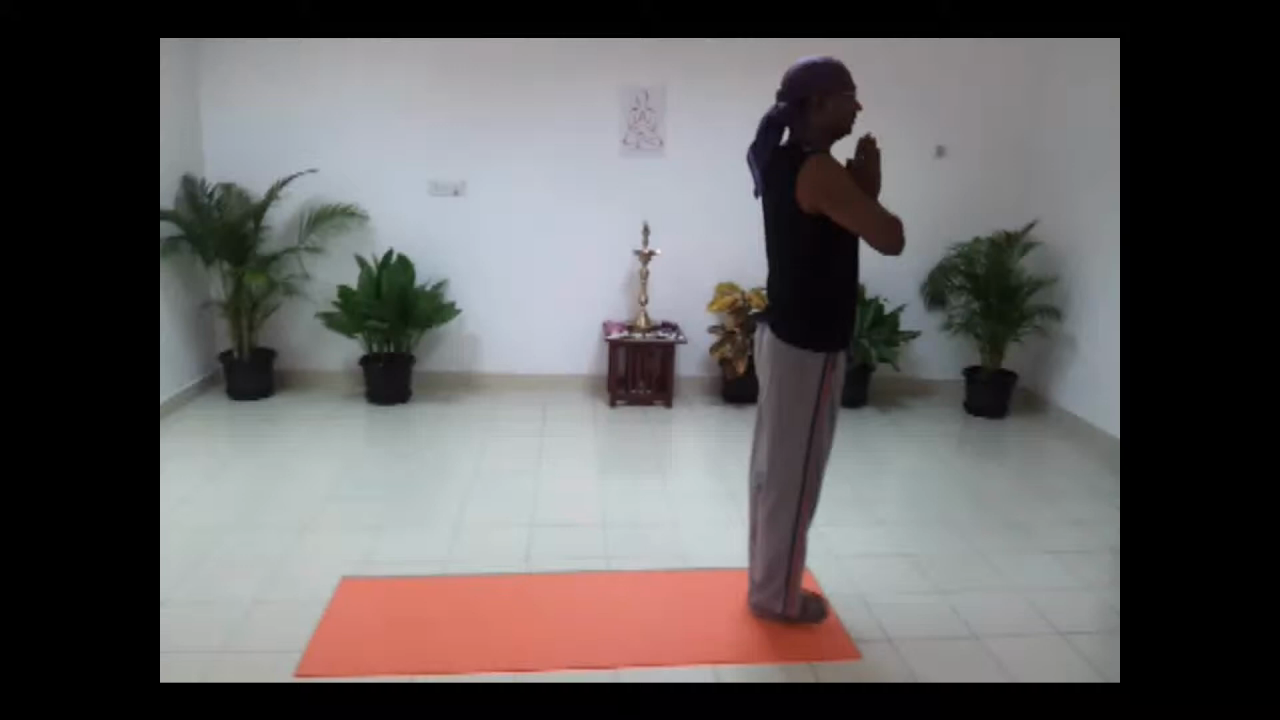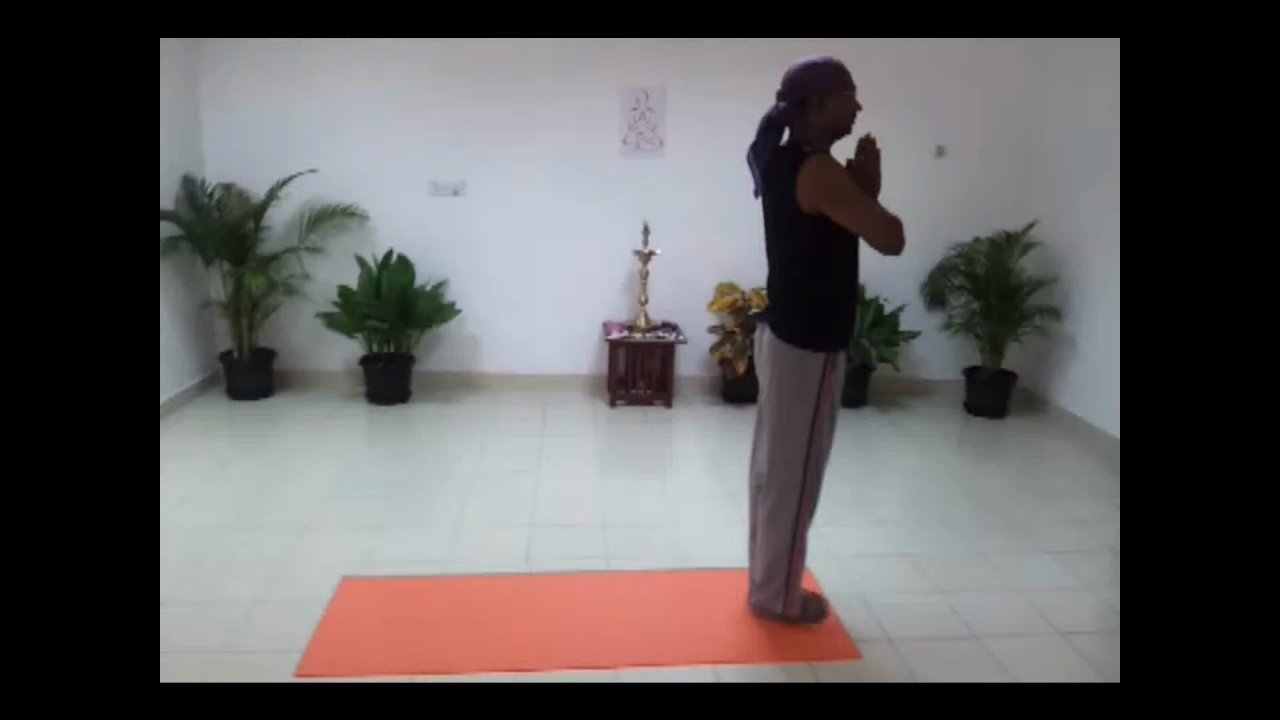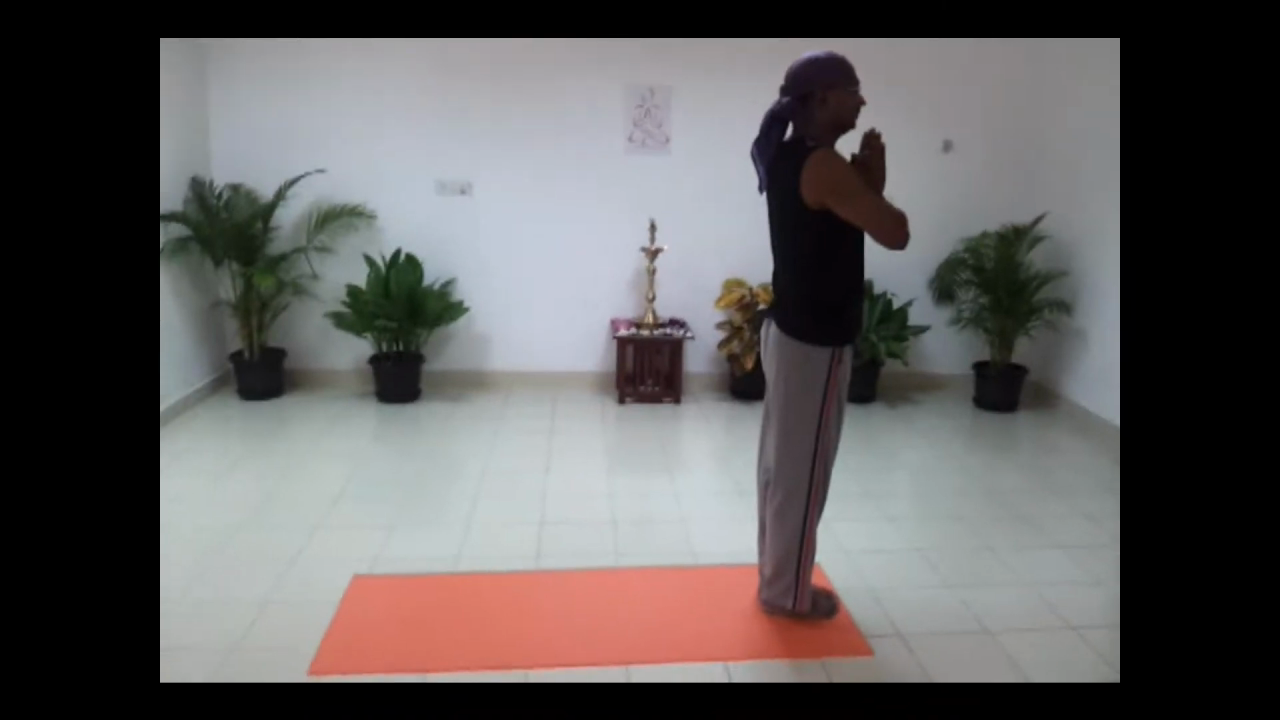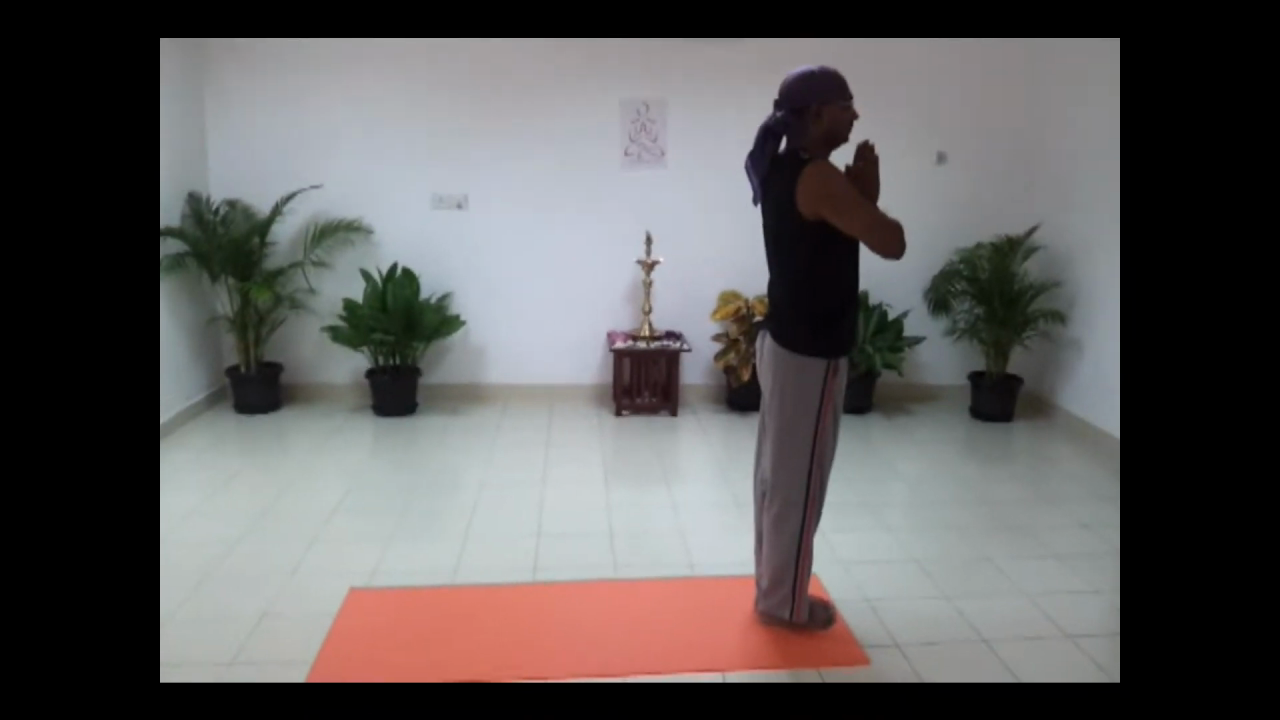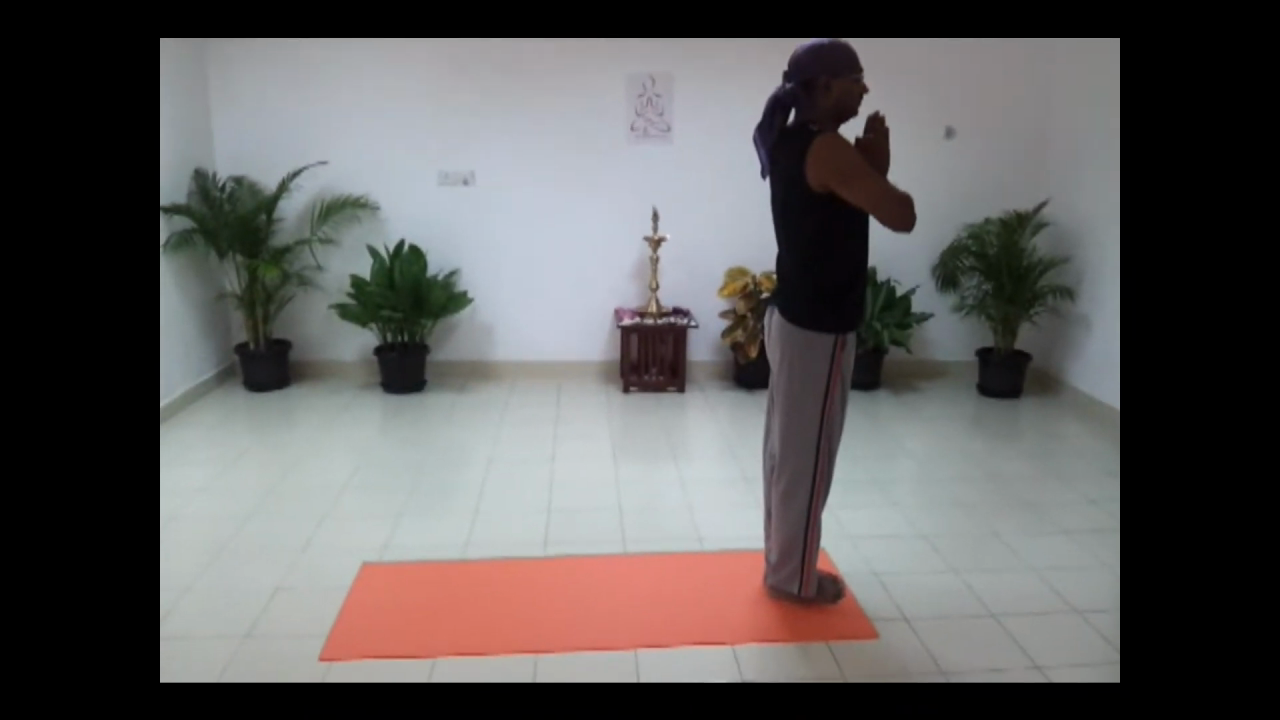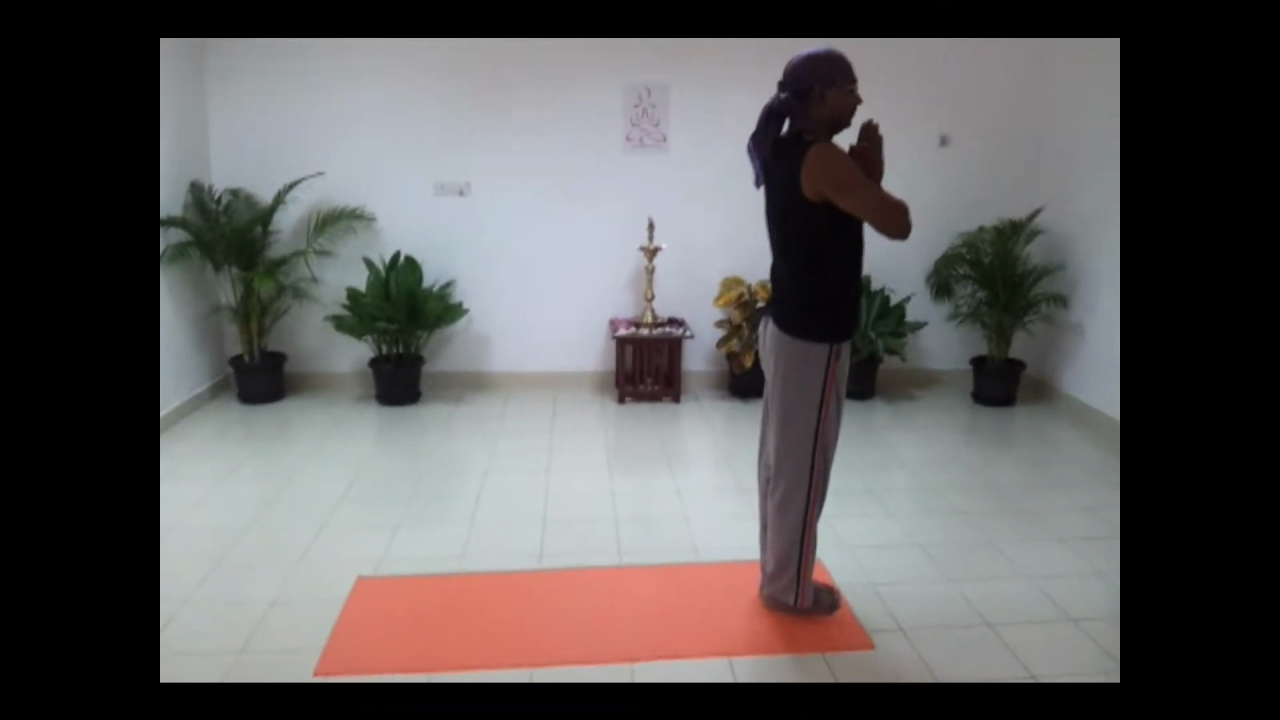
dt=0.4s
person 1, frame 1
left shoulder: (785, 162)
right shoulder: (819, 172)
left elbow: (834, 227)
right elbow: (890, 238)
left wrist: (859, 188)
right wrist: (868, 188)
left hip: (784, 335)
right hip: (809, 346)
left knee: (775, 467)
right knee: (793, 474)
left ankle: (768, 579)
right ankle: (777, 596)
person 1, frame 2
left shoulder: (784, 163)
right shoulder: (818, 171)
left elbow: (838, 226)
right elbow: (890, 238)
left wrist: (858, 188)
right wrist: (867, 187)
left hip: (783, 335)
right hip: (809, 347)
left knee: (774, 467)
right knee: (794, 474)
left ankle: (768, 579)
right ankle: (778, 596)
person 1, frame 3
left shoulder: (789, 157)
right shoulder: (823, 166)
left elbow: (839, 223)
right elbow: (896, 233)
left wrist: (865, 184)
right wrist: (874, 182)
left hip: (789, 330)
right hip: (815, 342)
left knee: (783, 463)
right knee: (802, 470)
left ankle: (778, 576)
right ankle: (787, 591)
person 1, frame 4
left shoulder: (783, 170)
right shoulder: (818, 177)
left elbow: (837, 232)
right elbow: (891, 243)
left wrist: (857, 194)
right wrist: (867, 193)
left hip: (784, 342)
right hip: (811, 353)
left knee: (779, 474)
right knee: (798, 480)
left ankle: (775, 587)
right ankle: (785, 602)
person 1, frame 5
left shoulder: (793, 143)
right shoulder: (827, 150)
left elbow: (847, 203)
right elbow: (902, 215)
left wrist: (868, 168)
right wrist: (878, 167)
left hip: (792, 317)
right hip: (818, 328)
left knee: (788, 450)
right knee: (806, 455)
left ankle: (784, 562)
right ankle: (794, 577)
person 1, frame 6
left shoulder: (786, 154)
right shoulder: (822, 159)
left elbow: (838, 216)
right elbow: (897, 223)
left wrist: (862, 175)
right wrist: (871, 175)
left hip: (787, 327)
right hip: (813, 338)
left knee: (783, 460)
right knee: (802, 466)
left ankle: (780, 572)
right ankle: (790, 588)
